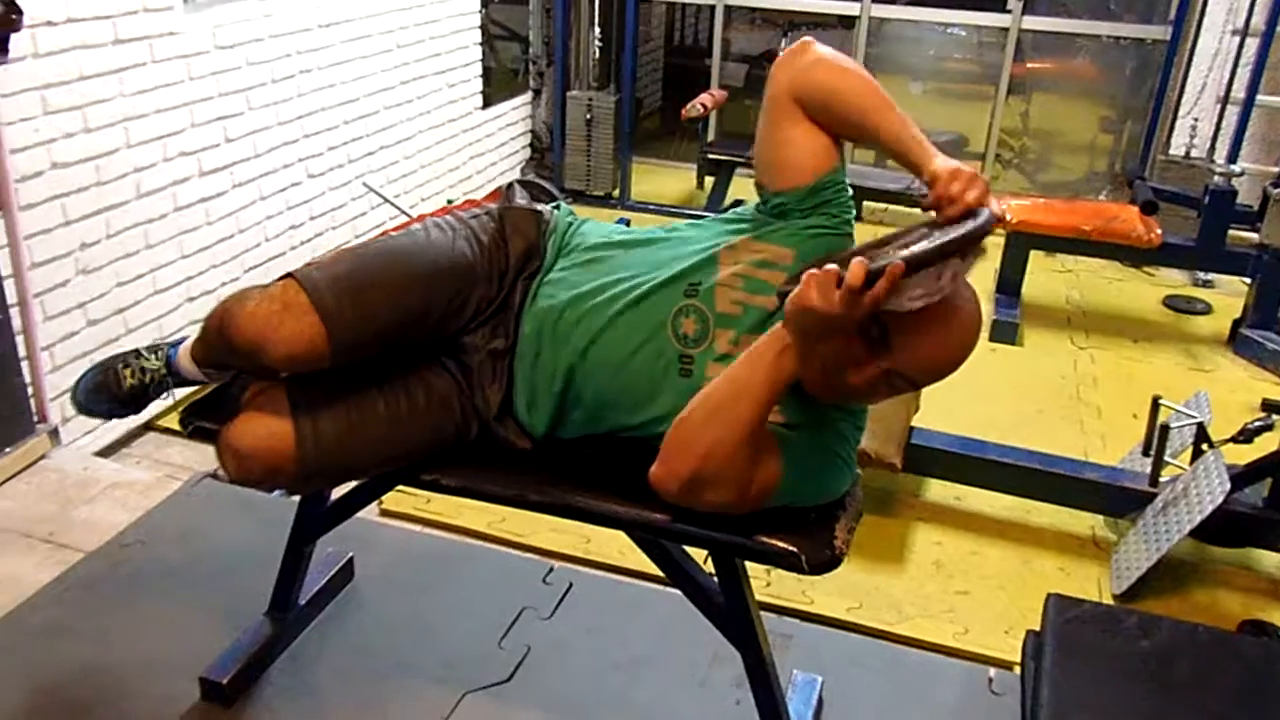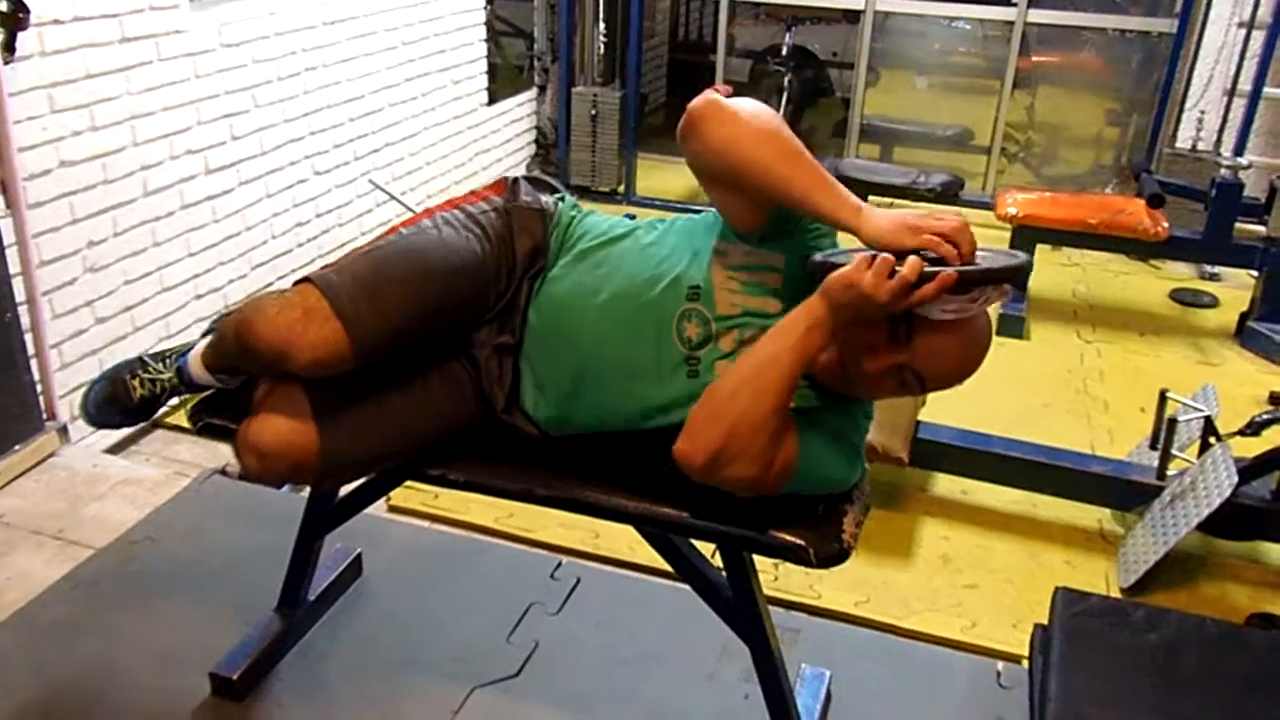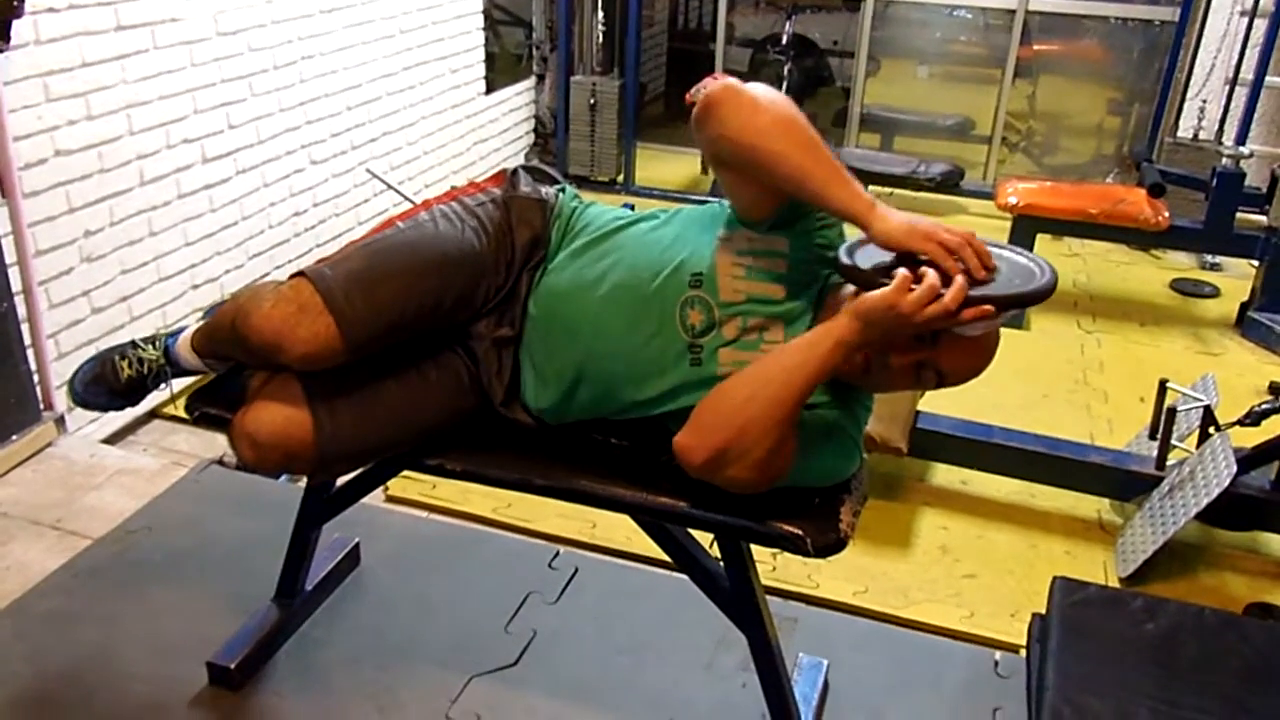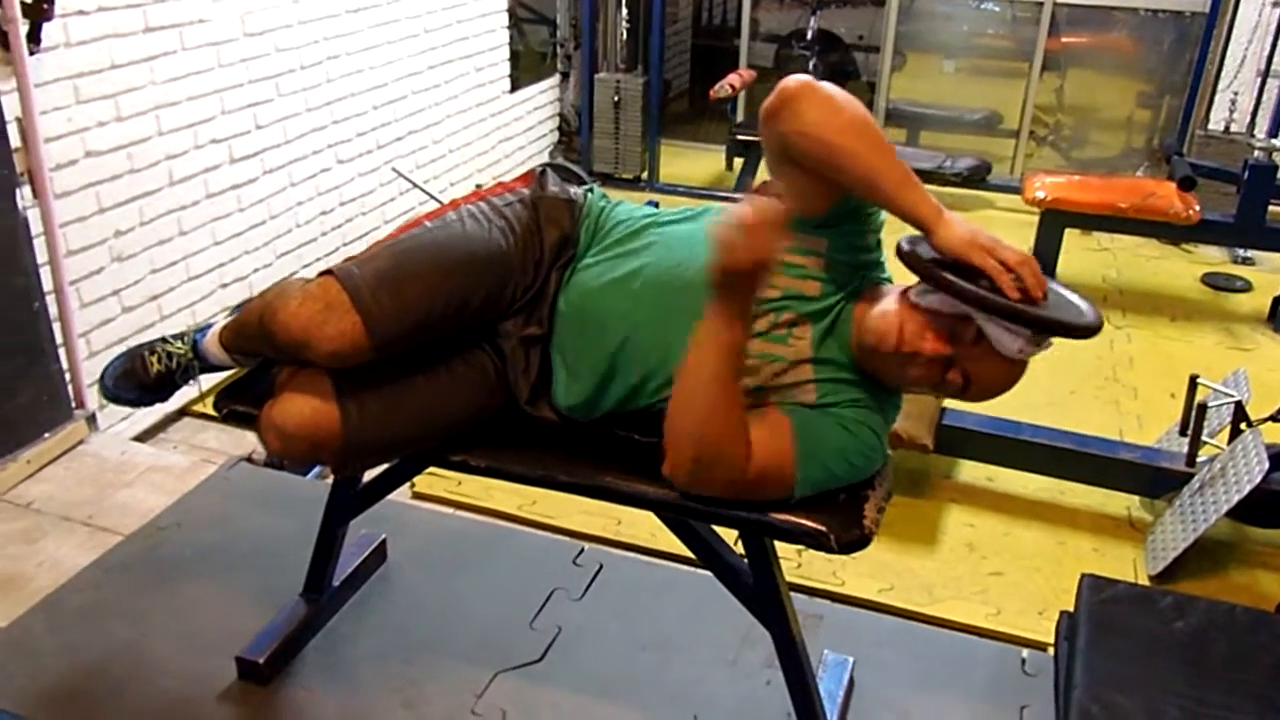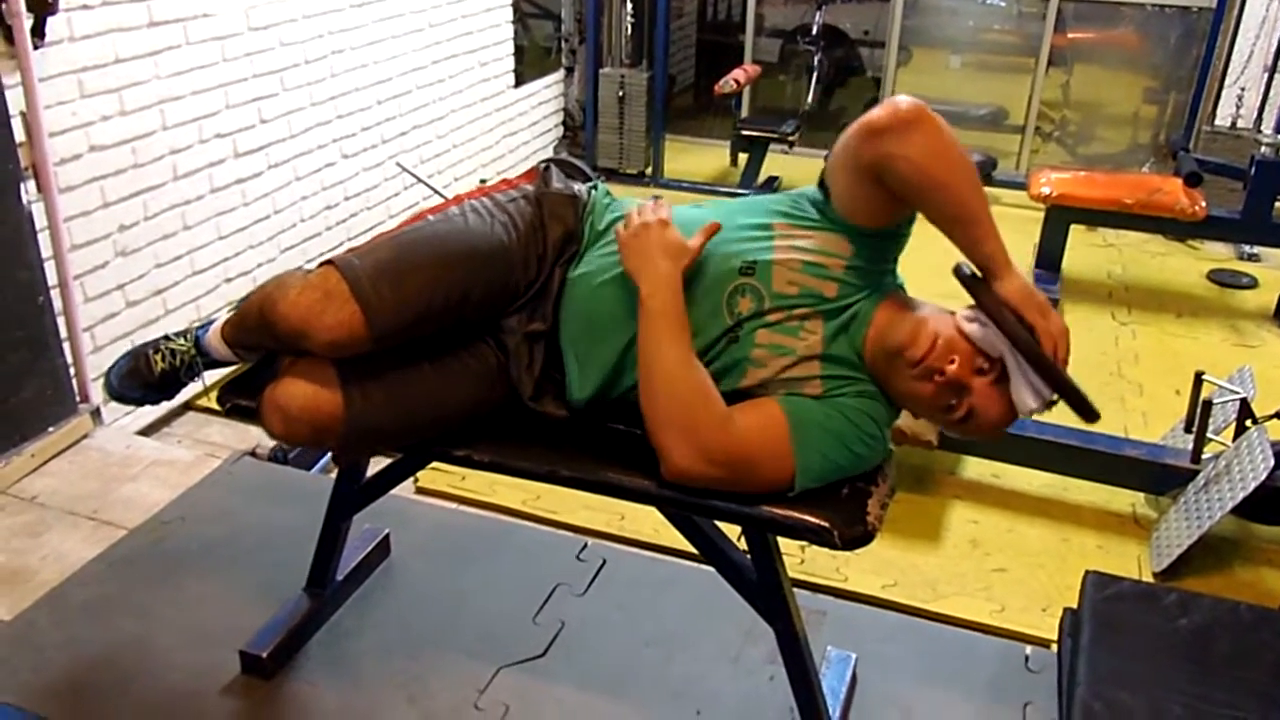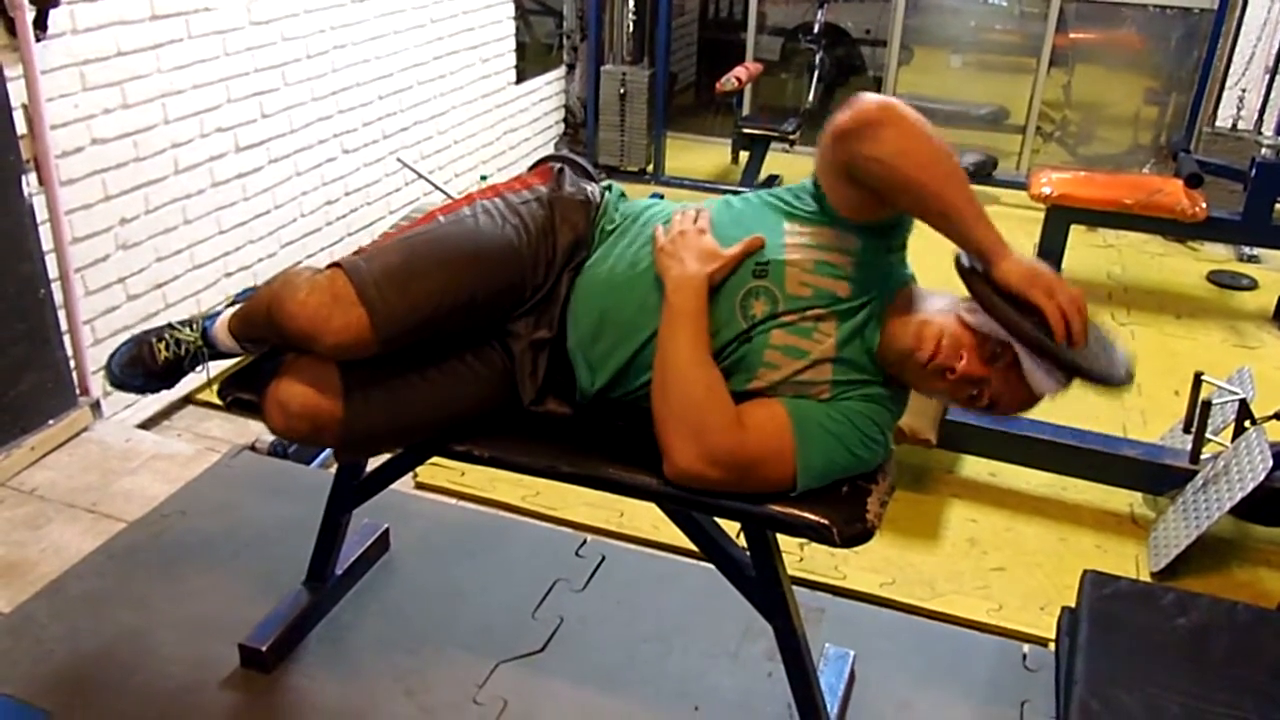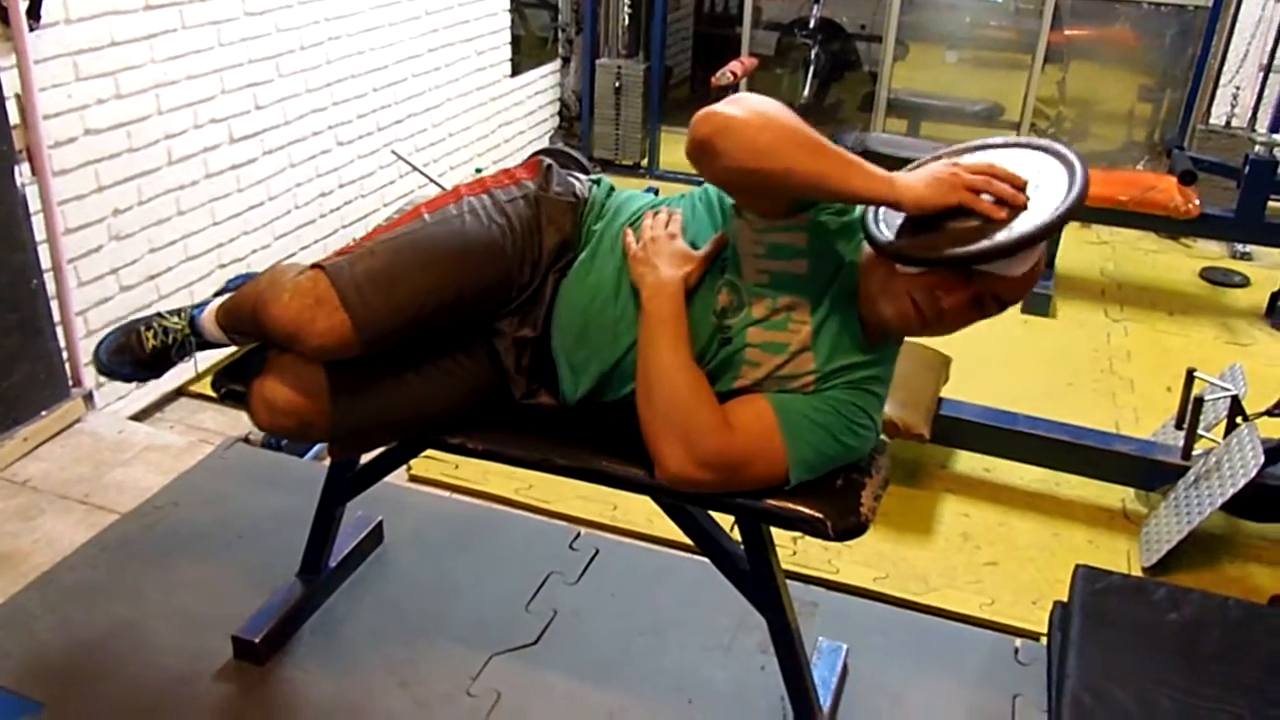
dt=0.5s
person 1, frame 1
left shoulder: (822, 453)
right shoulder: (815, 236)
left elbow: (684, 478)
right elbow: (803, 66)
left wrist: (795, 341)
right wrist: (927, 160)
left hip: (498, 398)
left knee: (253, 451)
right knee: (267, 329)
left ankle: (249, 381)
right ankle: (193, 360)
person 1, frame 2
left shoulder: (829, 444)
right shoulder: (803, 242)
left elbow: (707, 454)
right elbow: (709, 122)
left wrist: (820, 314)
right wrist: (862, 216)
left hip: (504, 382)
left knee: (270, 447)
right knee: (300, 333)
left ankle: (244, 384)
right ankle: (206, 361)
person 1, frame 3
left shoulder: (831, 431)
right shoulder: (812, 234)
left elbow: (707, 450)
right elbow: (724, 105)
left wrist: (851, 338)
right wrist: (877, 214)
left hip: (508, 376)
left knee: (266, 437)
right knee: (291, 327)
left ankle: (241, 362)
right ankle: (195, 346)
person 1, frame 4
left shoulder: (851, 433)
right shoulder: (847, 228)
left elbow: (696, 464)
right elbow: (795, 105)
left wrist: (731, 302)
right wrist: (941, 222)
left hip: (530, 374)
left knee: (294, 427)
right knee: (318, 324)
left ankle: (264, 360)
right ankle: (221, 342)
person 1, frame 5
left shoulder: (849, 428)
right shoulder: (864, 244)
left elbow: (692, 453)
right elbow: (901, 126)
left wrist: (658, 283)
right wrist: (1005, 278)
left hip: (538, 364)
left knee: (297, 409)
right knee: (317, 313)
left ankle: (255, 369)
right ankle: (222, 336)
person 1, frame 6
left shoulder: (856, 427)
right shoulder: (872, 236)
left elbow: (696, 455)
right elbow: (869, 122)
left wrist: (686, 285)
right wrist: (1003, 257)
left hip: (541, 364)
left knee: (297, 409)
right knee: (325, 319)
left ankle: (267, 345)
right ankle: (232, 326)
person 1, frame 7
left shoulder: (846, 408)
right shoulder: (832, 209)
left elbow: (690, 458)
right elbow: (715, 132)
left wrist: (662, 288)
right wrist: (900, 183)
left hip: (530, 366)
left knee: (285, 406)
right knee: (309, 317)
left ankle: (257, 318)
right ankle: (223, 316)
